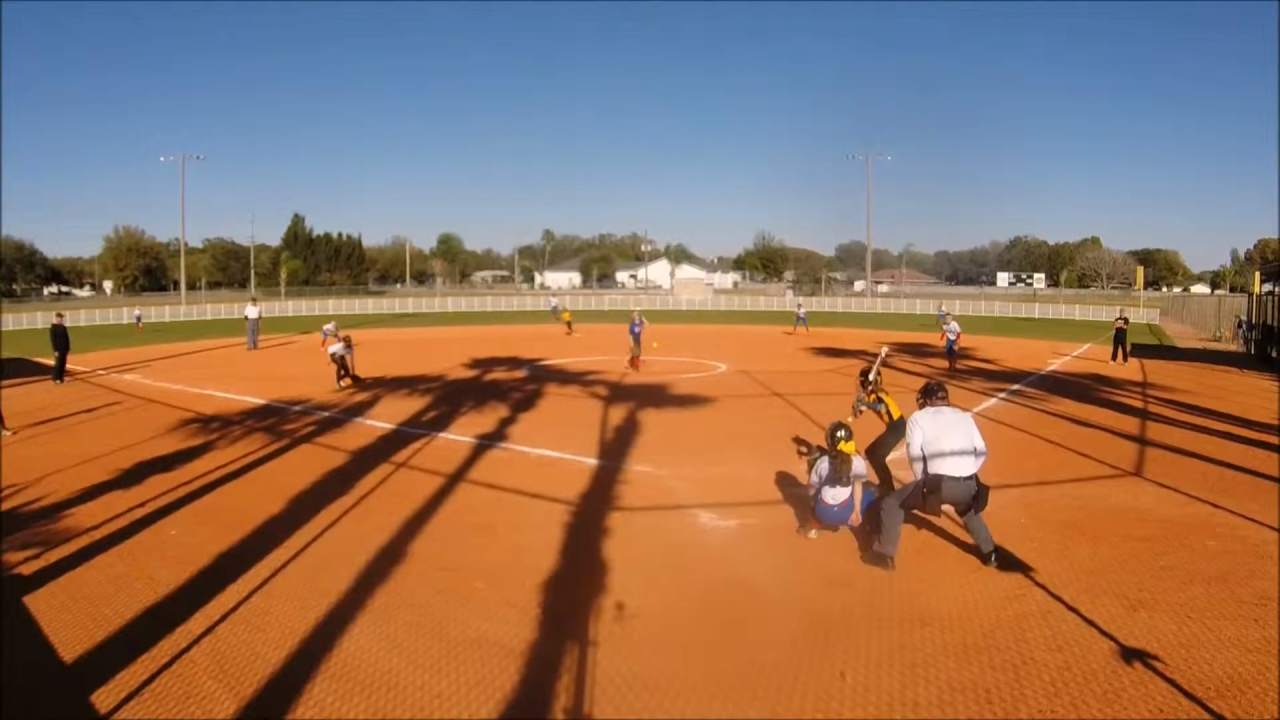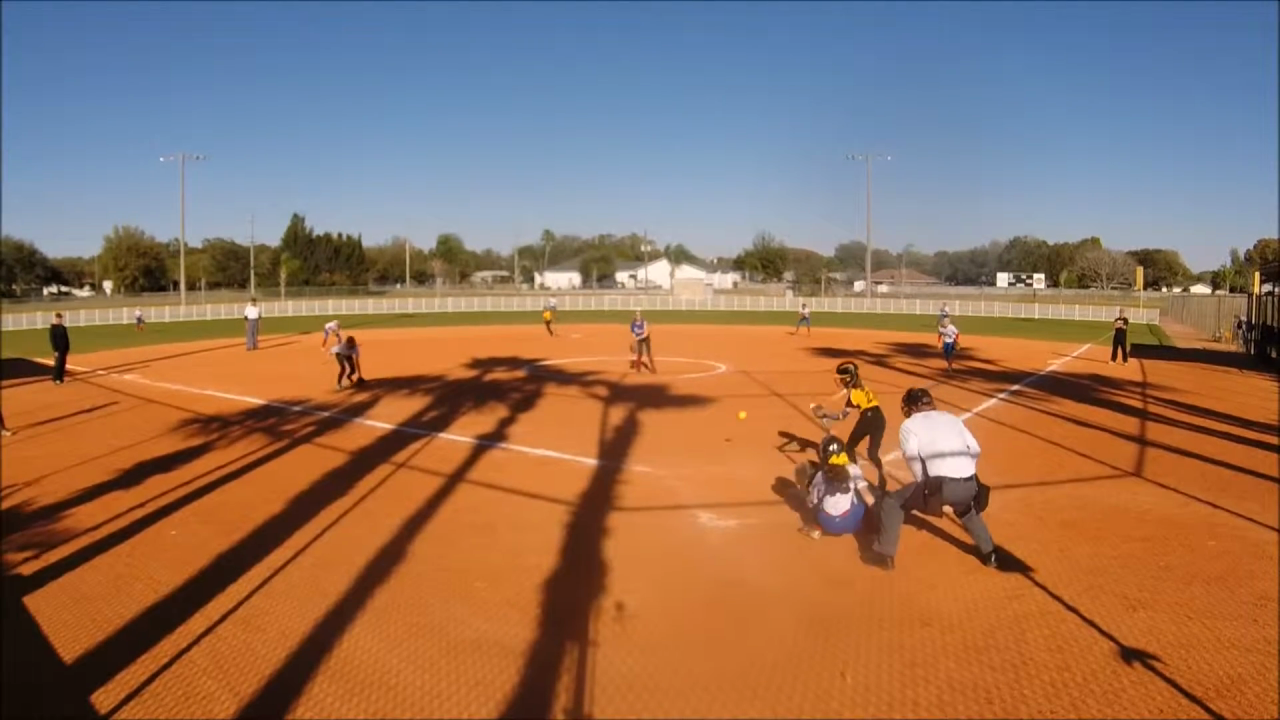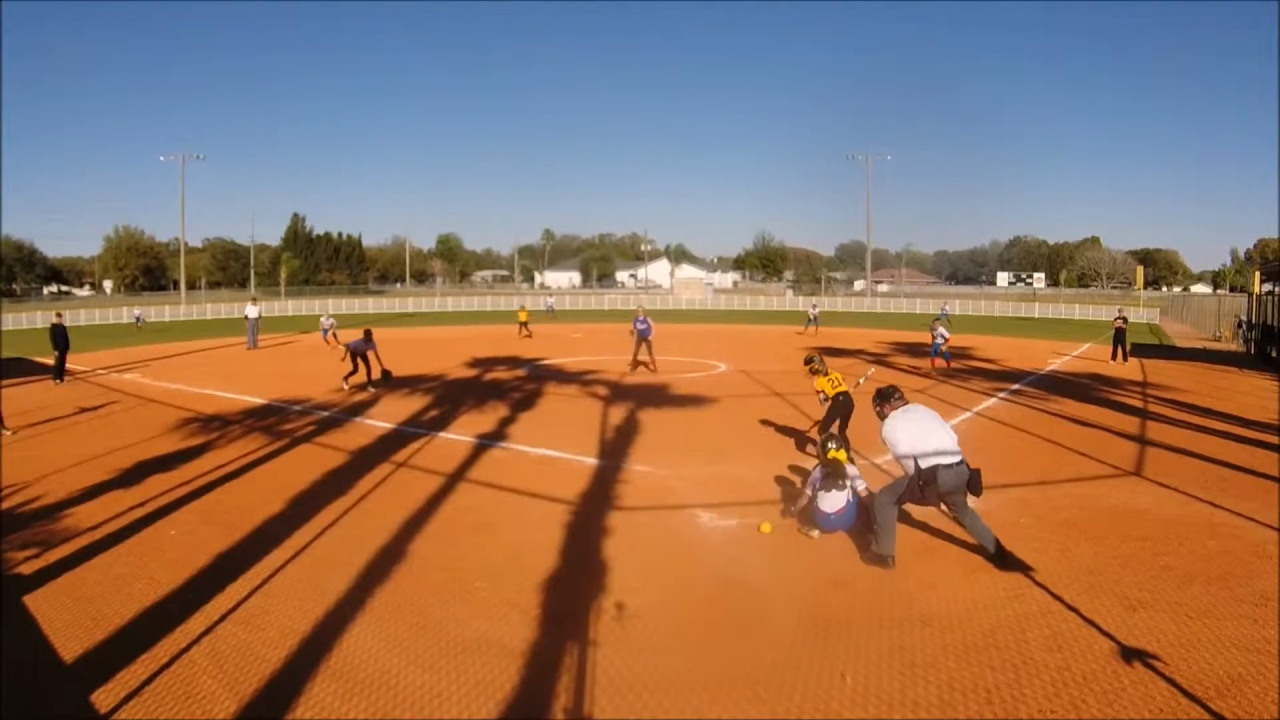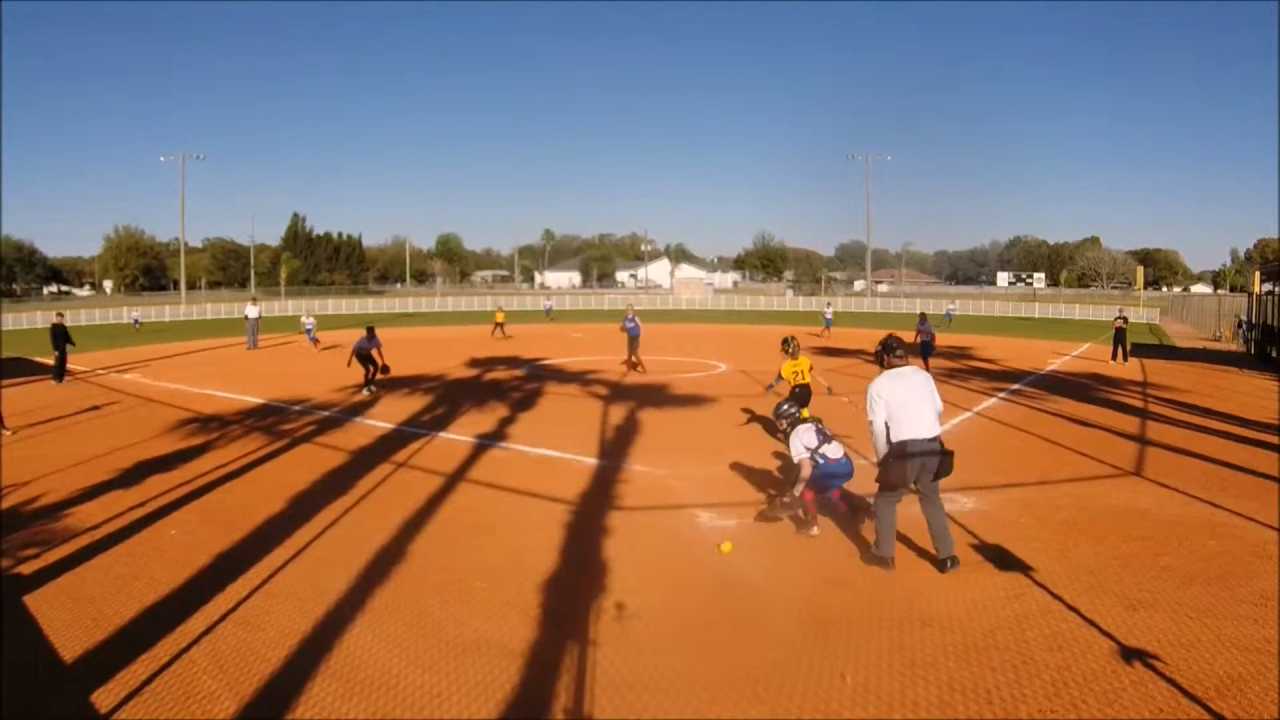
dt=0.4s
person 1, frame 1
left shoulder: (918, 417)
right shoulder: (965, 416)
left elbow: (914, 453)
right elbow: (981, 451)
left wrist: (923, 481)
left hip: (938, 483)
right hip: (968, 485)
left knee: (891, 503)
right knee: (968, 509)
left ankle: (884, 555)
right ankle: (989, 554)
person 1, frame 2
left shoulder: (909, 424)
right shoulder: (952, 418)
left elbow: (912, 457)
right elbow: (975, 449)
left wrist: (924, 484)
left hip: (939, 485)
right hip: (969, 485)
left knee: (890, 503)
right knee: (967, 509)
left ankle: (884, 555)
right ankle: (989, 553)
person 1, frame 3
left shoulder: (889, 426)
right shoulder: (924, 410)
left elbow: (906, 458)
right elbow: (953, 439)
left wrist: (920, 480)
left hip: (933, 474)
right hip: (960, 470)
left knee: (883, 500)
right knee: (960, 508)
left ankle: (883, 554)
right ankle: (995, 550)
person 1, frame 4
left shoulder: (878, 384)
right shoulder: (924, 376)
left elbow: (878, 426)
right elbow: (938, 409)
left wrist: (883, 457)
left hip: (904, 450)
right hip: (933, 448)
left knee: (885, 501)
right knee: (932, 501)
left ankle: (884, 554)
right ankle: (947, 556)
